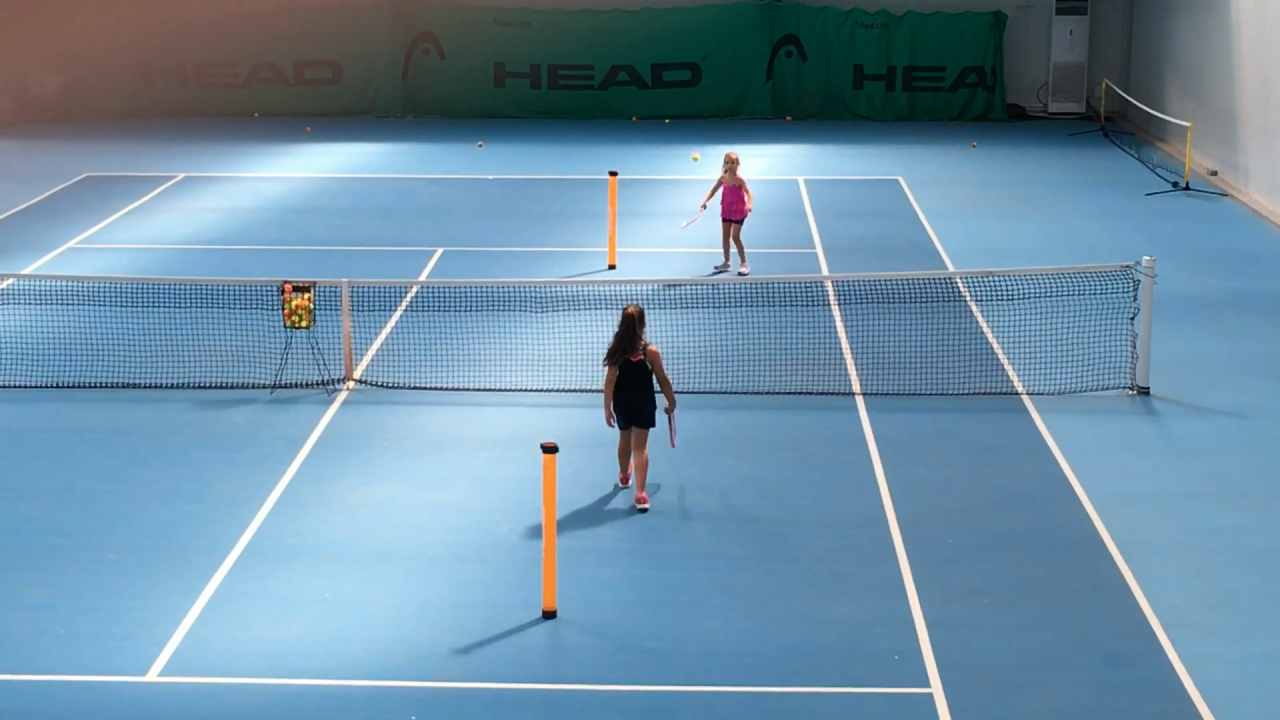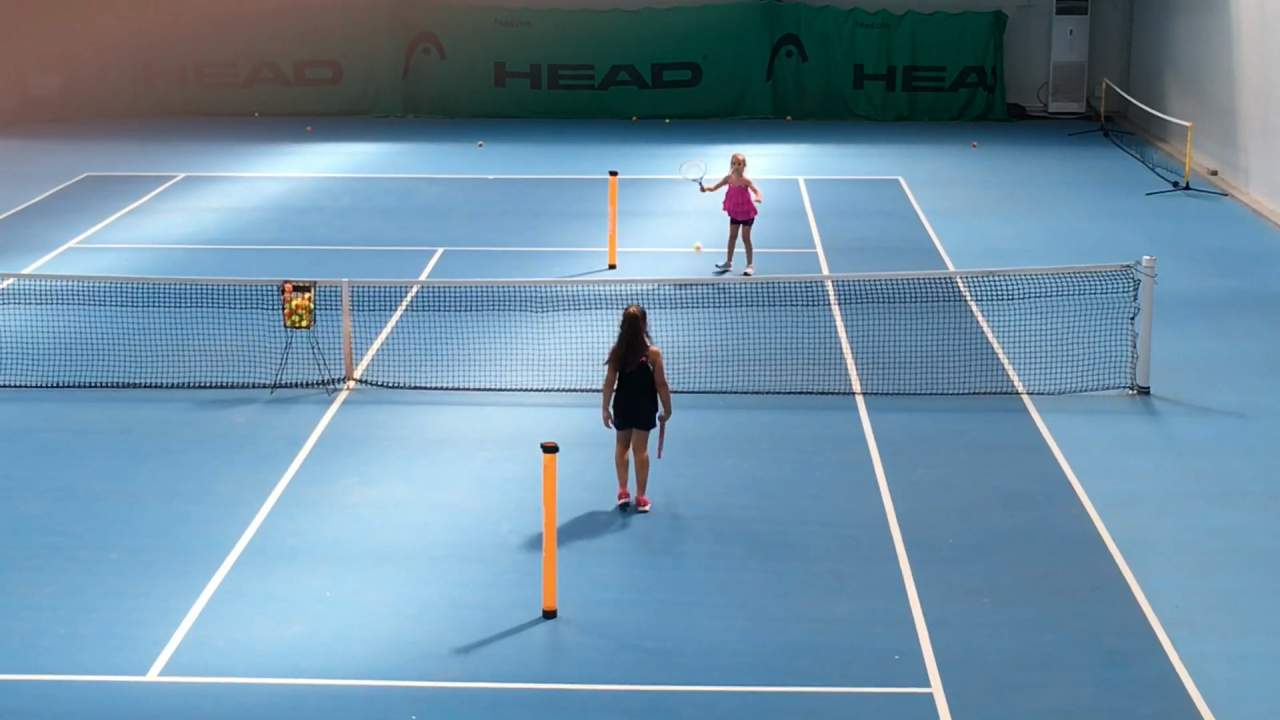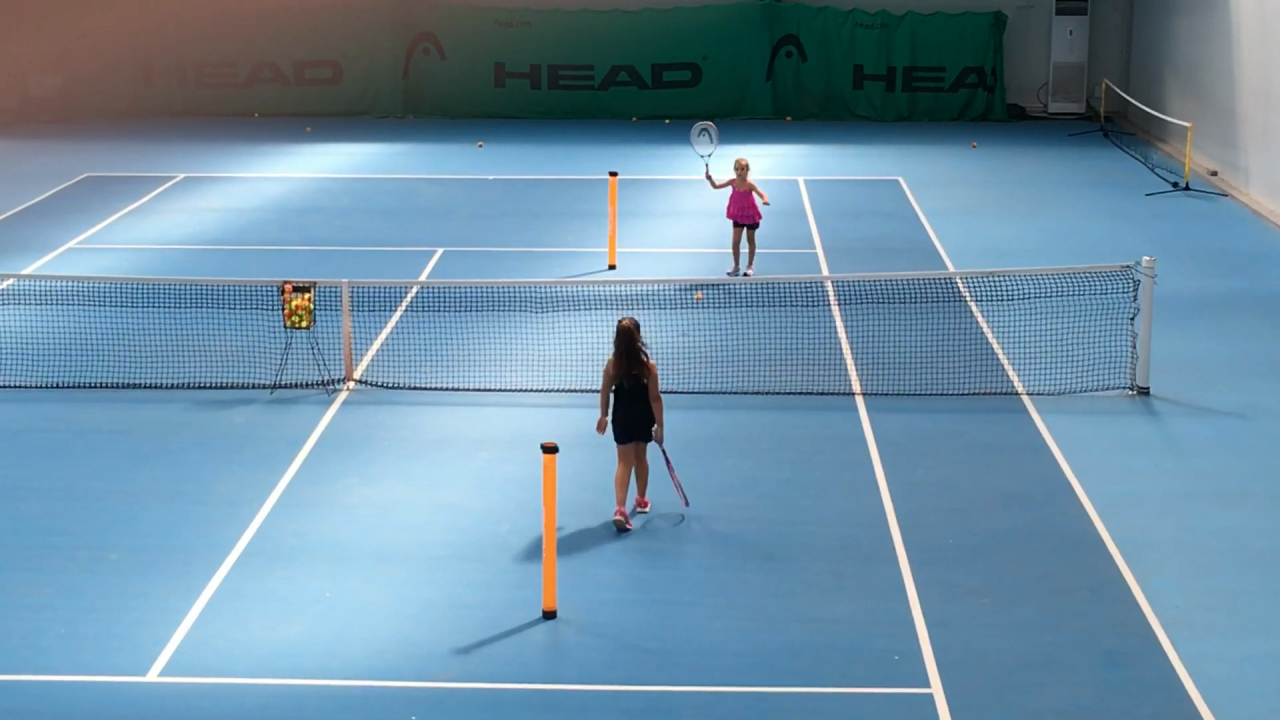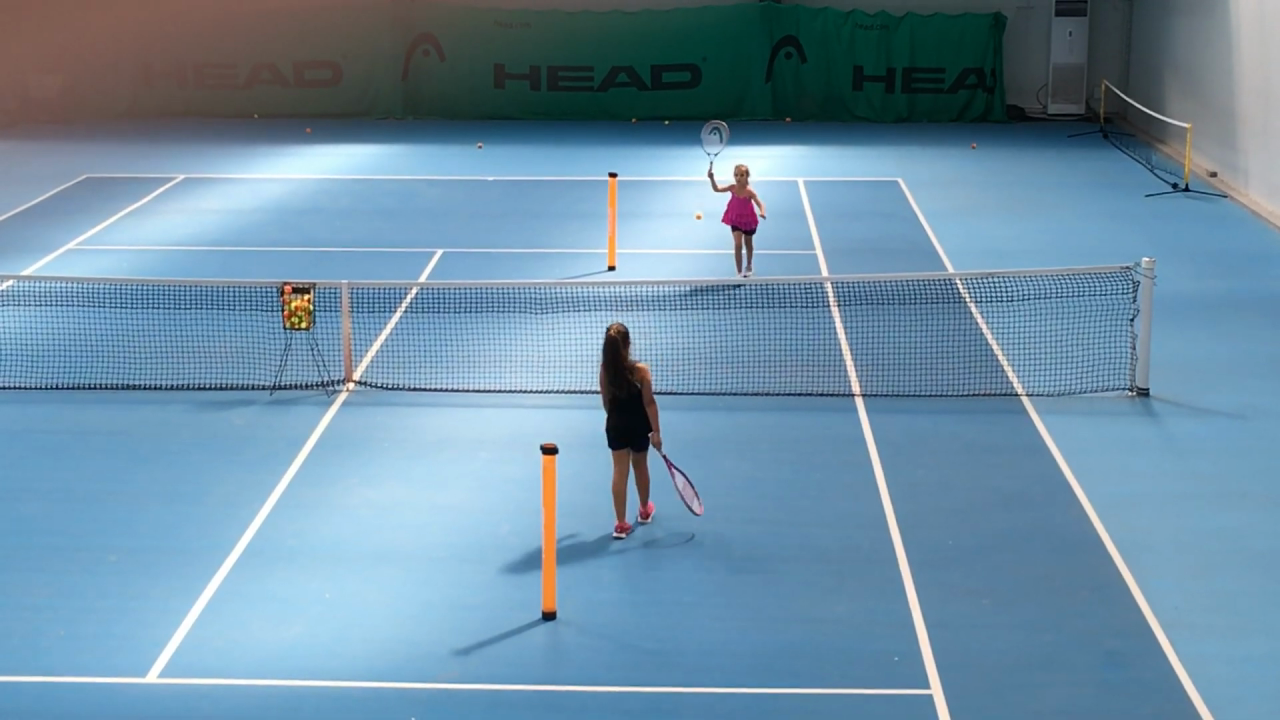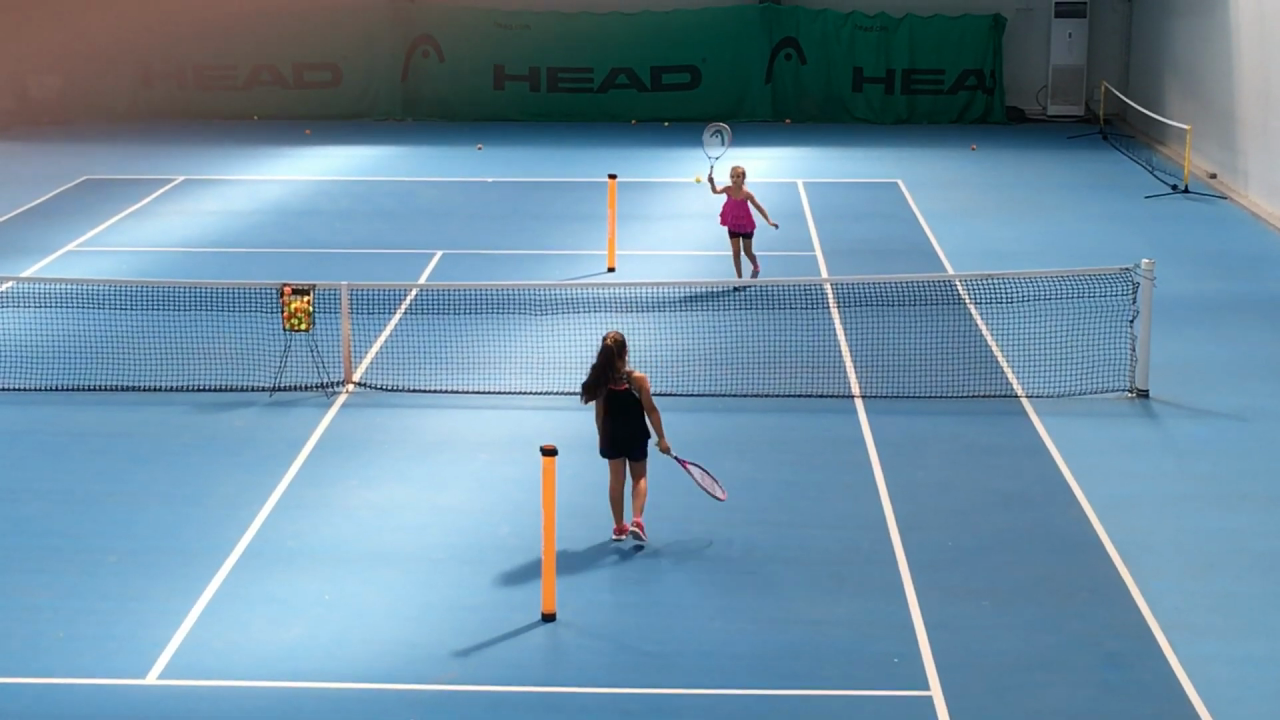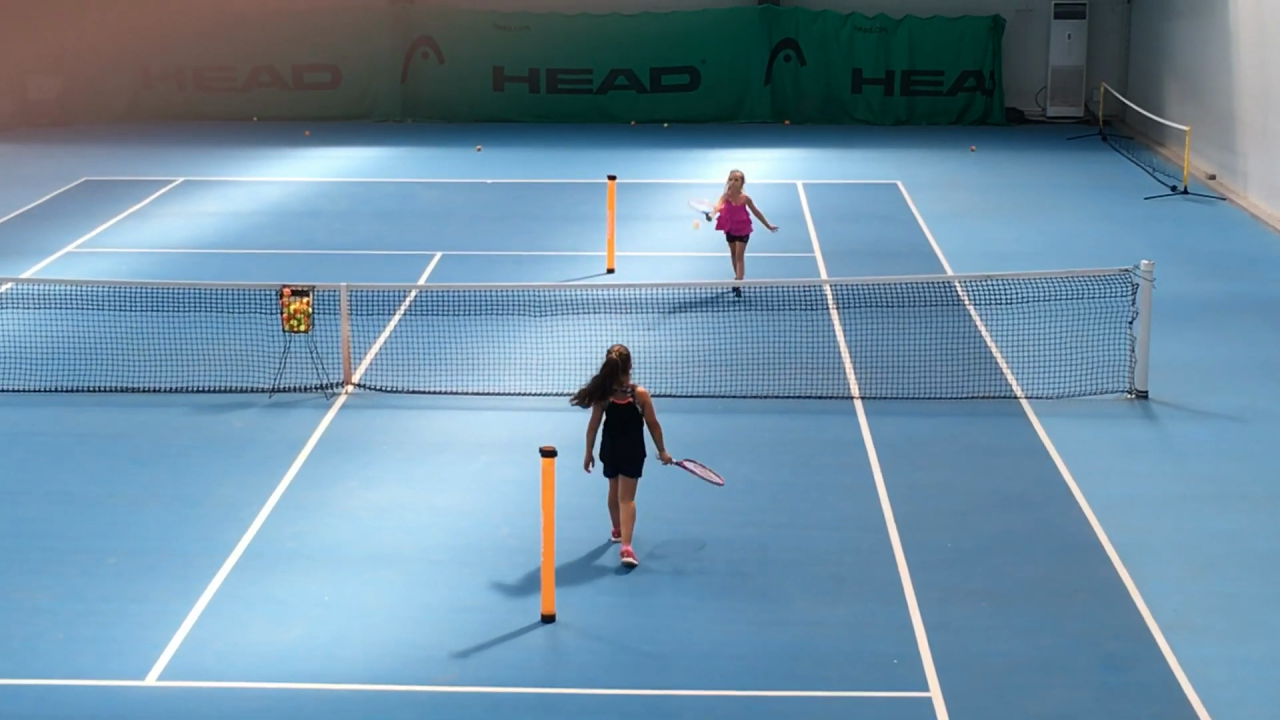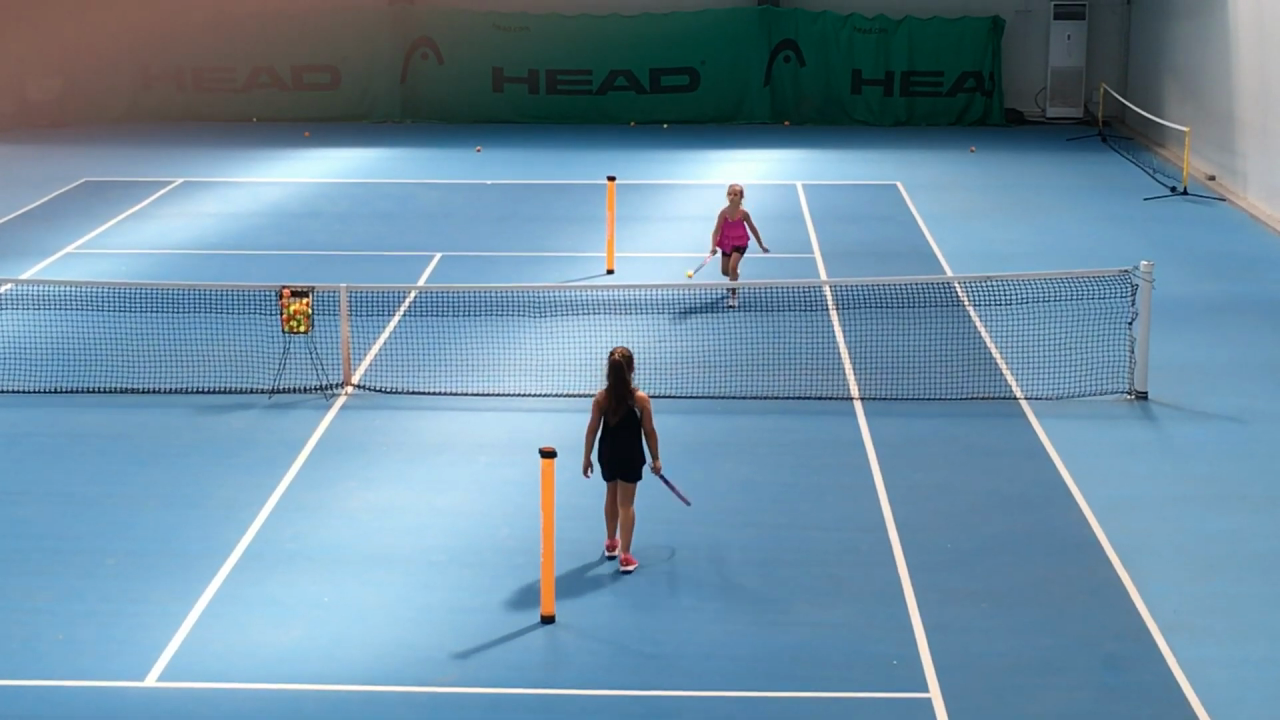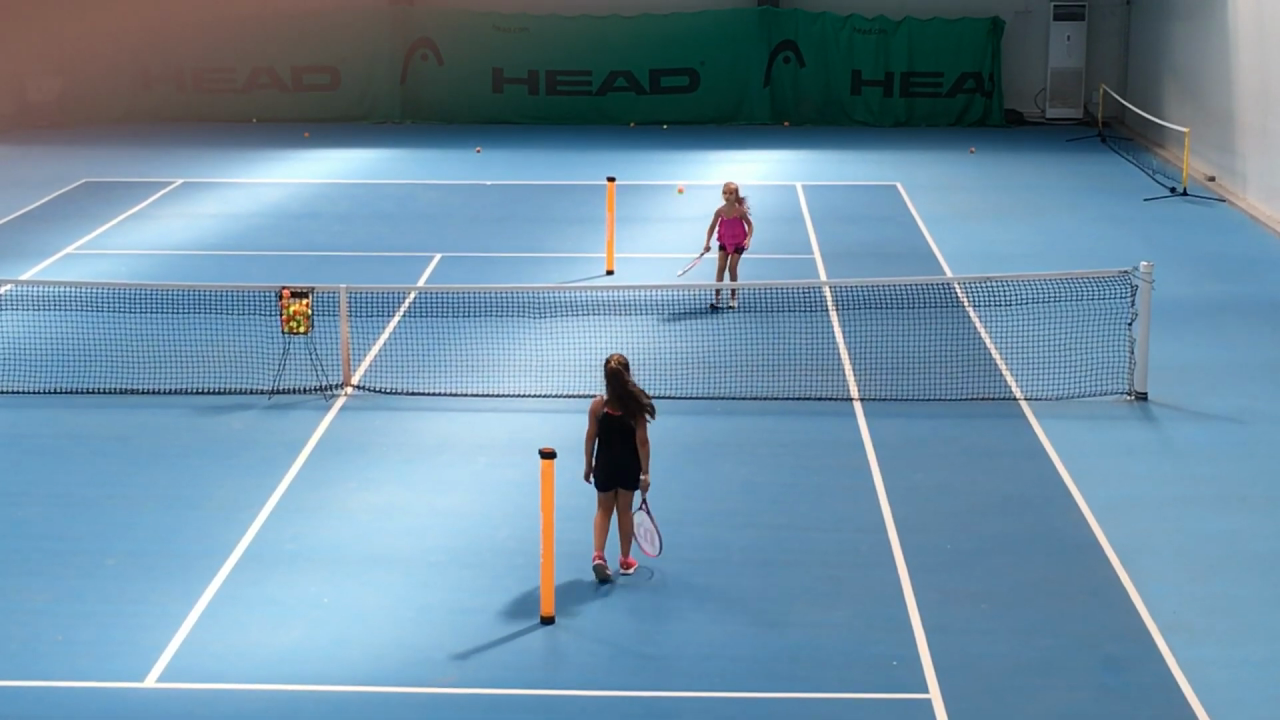
dt=0.2s
person 1, frame 1
left shoulder: (616, 350)
right shoulder: (651, 351)
left elbow: (610, 381)
right elbow: (662, 381)
left wrist: (607, 408)
right wrist: (671, 402)
left hip: (622, 404)
right hip: (644, 405)
left knee: (625, 441)
right knee: (639, 448)
left ankle: (623, 476)
right ankle: (640, 494)
person 1, frame 2
left shoulder: (616, 350)
right shoulder: (653, 352)
left elbow: (609, 382)
right elbow: (661, 384)
left wrist: (606, 409)
right wrist: (667, 409)
left hip: (623, 406)
right hip: (645, 407)
left knee: (622, 445)
right knee: (640, 449)
left ankle: (623, 491)
right ankle: (641, 498)
person 1, frame 3
left shoulder: (611, 364)
right shoulder: (648, 365)
left elbow: (605, 393)
right elbow: (655, 397)
left wrist: (603, 416)
right wrist: (659, 425)
left hip: (622, 419)
right hip: (644, 419)
left knee: (624, 463)
right knee: (641, 459)
left ankle: (620, 510)
right ankle: (641, 500)
person 1, frame 4
left shoulder: (606, 371)
right shoulder: (640, 370)
left elbow: (606, 400)
right elbow: (649, 403)
right wrist: (656, 432)
left hip: (616, 426)
right hip: (639, 426)
left knee: (620, 473)
right knee: (640, 468)
left ankle: (621, 524)
right ankle: (644, 508)
person 1, frame 5
left shoulder: (601, 381)
right shoulder: (638, 379)
left elbow: (600, 413)
right elbow: (651, 410)
left wrist: (602, 437)
right wrist: (661, 438)
left hip: (611, 435)
right hip: (635, 436)
left knee: (616, 480)
right knee: (639, 478)
left ankle: (619, 527)
right ankle: (637, 520)
person 1, frame 6
left shoulder: (601, 393)
right shoulder: (641, 394)
left elbow: (594, 425)
right elbow: (653, 425)
left wrist: (588, 452)
right wrist: (662, 450)
left hip: (609, 450)
right hip: (633, 452)
left knee: (614, 492)
right knee: (627, 498)
left ankle: (617, 530)
right ankle: (626, 548)
person 1, frame 7
left shoulder: (602, 397)
right shoulder: (641, 399)
left elbow: (592, 429)
right elbow: (649, 432)
left wrist: (587, 458)
right wrist: (655, 459)
left hip: (607, 455)
right hip: (630, 456)
left knee: (612, 497)
right knee: (626, 504)
left ankle: (611, 542)
right ankle: (625, 556)
person 1, frame 8
left shoulder: (597, 405)
right shoulder: (637, 406)
left elbow: (590, 439)
right elbow: (642, 442)
left wrist: (588, 465)
right wrist: (645, 472)
left hip: (604, 465)
right hip: (629, 466)
left knee: (603, 510)
right knee: (625, 512)
left ankle: (598, 555)
right ankle: (625, 560)
